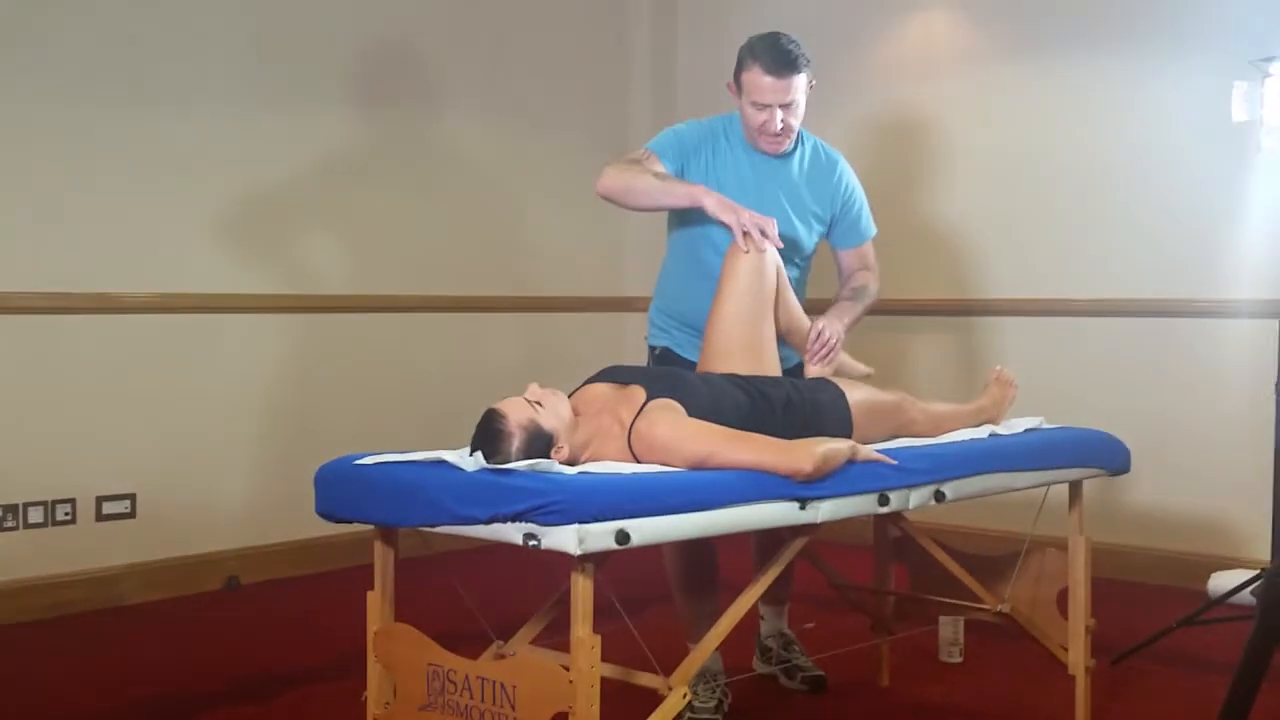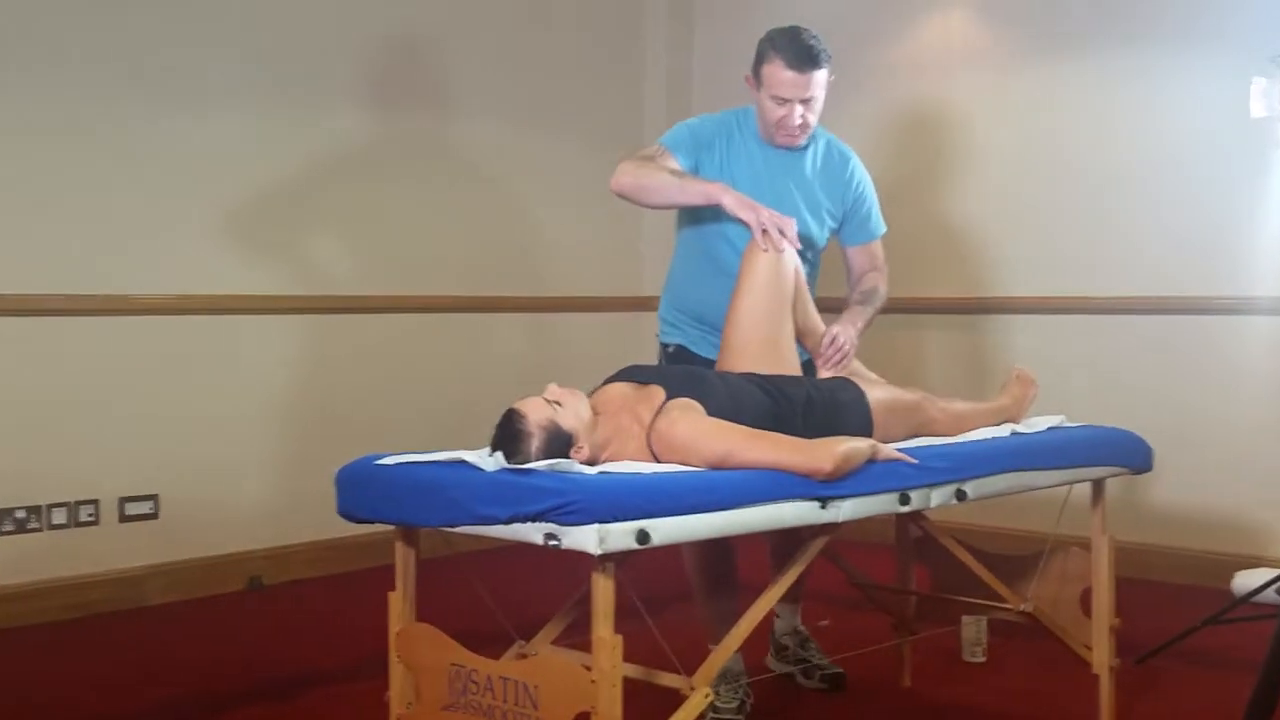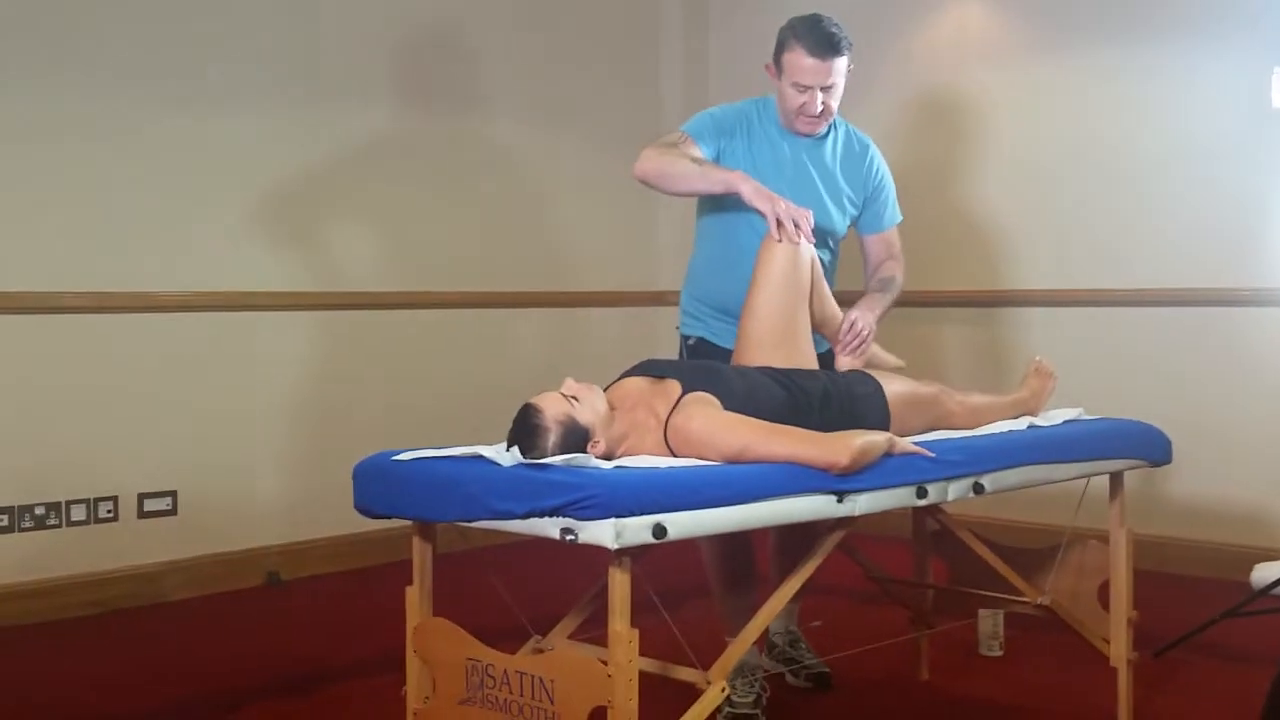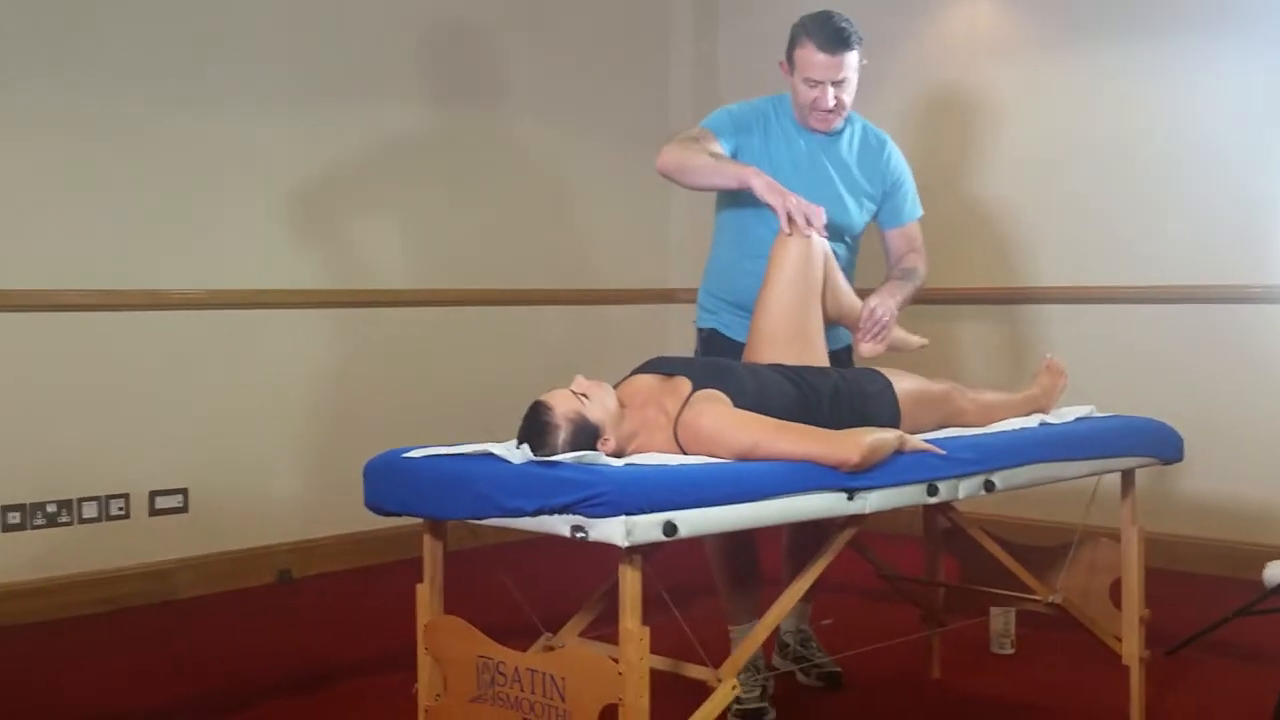
dt=0.2s
person 1, frame 1
left shoulder: (831, 172)
right shoulder: (694, 142)
left elbow: (863, 272)
right elbow: (612, 182)
left wrist: (837, 318)
right wrist: (709, 198)
left hip: (776, 363)
right hip: (684, 357)
left ankle: (775, 635)
person 1, frame 2
left shoulder: (843, 169)
right shoulder: (707, 136)
left elbow: (871, 272)
right elbow: (627, 178)
left wrist: (850, 323)
right wrist: (728, 196)
left hip: (789, 358)
right hip: (697, 352)
left ankle: (791, 629)
person 1, frame 3
left shoulder: (862, 157)
right shoulder: (729, 125)
left elbow: (888, 260)
right elbow: (650, 165)
left wrist: (868, 308)
right wrist: (746, 185)
left hip: (809, 349)
right hip: (717, 343)
left ankle: (784, 631)
person 1, frame 4
left shoulder: (880, 153)
right shoulder: (745, 122)
left elbow: (911, 254)
right elbow: (672, 159)
left wrist: (890, 295)
right wrist: (759, 180)
left hip: (825, 345)
right hip: (732, 337)
left ankle: (795, 628)
right ankle: (744, 640)
person 2, frame 1
left shoulder: (577, 410)
right shoulder: (653, 433)
right elbow: (803, 459)
right wrist: (851, 449)
left hip: (726, 387)
right hip: (805, 412)
left knee: (755, 246)
right knee: (906, 408)
left ankle: (811, 347)
right ankle: (981, 410)
person 2, frame 2
left shoulder: (596, 410)
right shoulder: (673, 434)
right elbow: (822, 460)
right wrist: (871, 448)
left hip: (747, 387)
right hip: (822, 411)
left knee: (772, 244)
right knee: (924, 407)
left ankle: (824, 349)
right ankle: (1002, 409)
person 2, frame 3
left shoulder: (616, 401)
right shoulder: (690, 427)
right elbow: (840, 452)
right wrist: (887, 441)
left hip: (763, 377)
right hip: (840, 404)
left knee: (787, 238)
right knee: (942, 399)
left ankle: (845, 339)
right ankle: (1020, 401)
person 2, frame 4
left shoulder: (625, 401)
right shoulder: (700, 425)
right elbow: (851, 449)
right wrist: (898, 438)
left hip: (777, 375)
right hip: (852, 400)
left knee: (801, 238)
right knee: (954, 397)
right ankle: (1033, 399)
